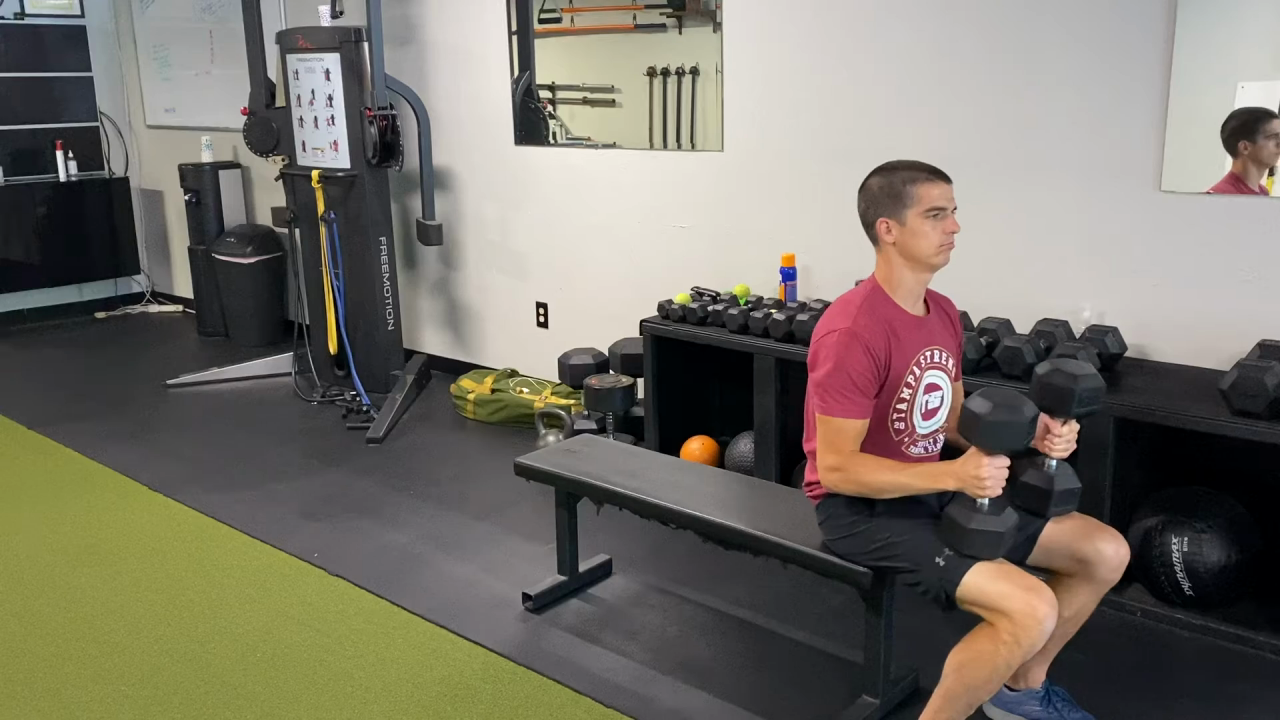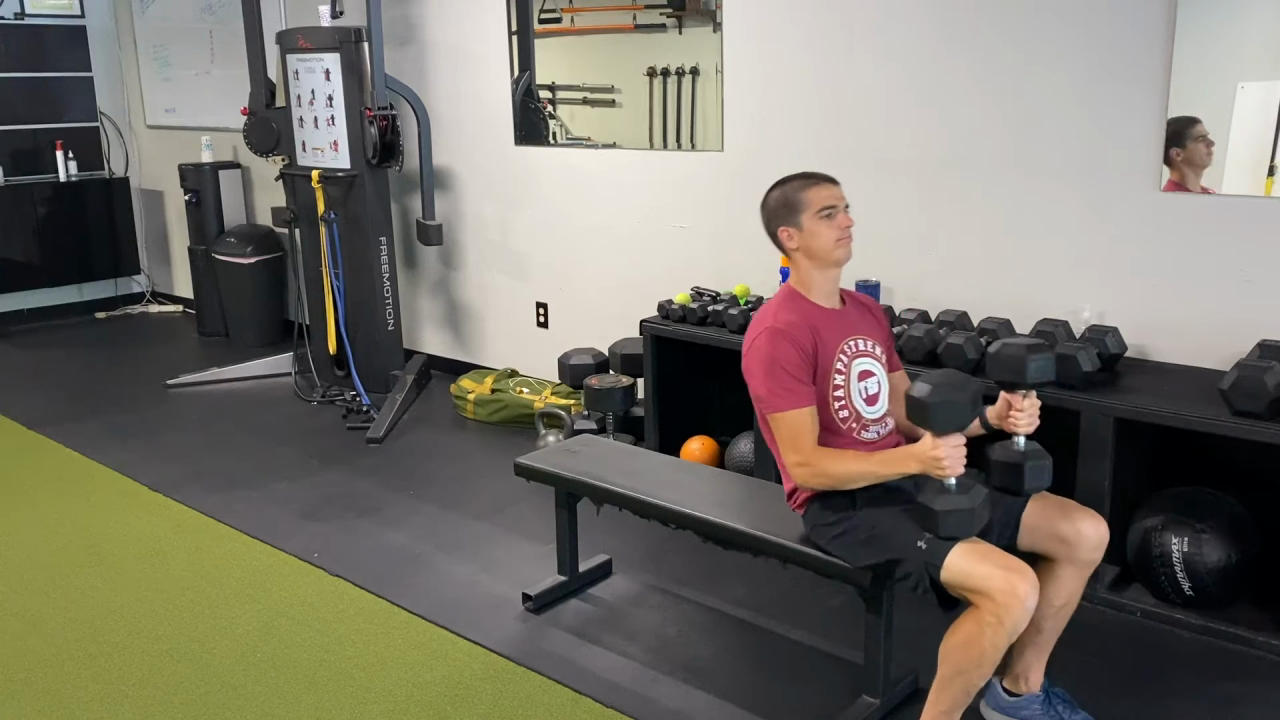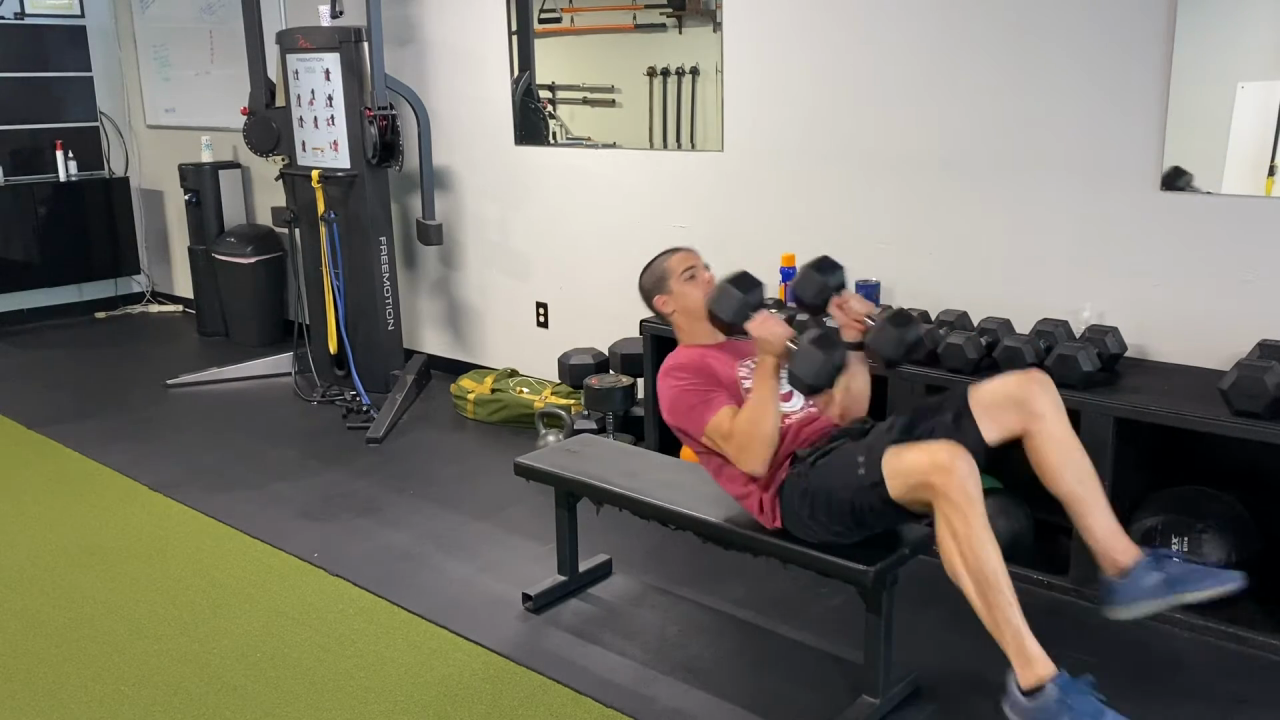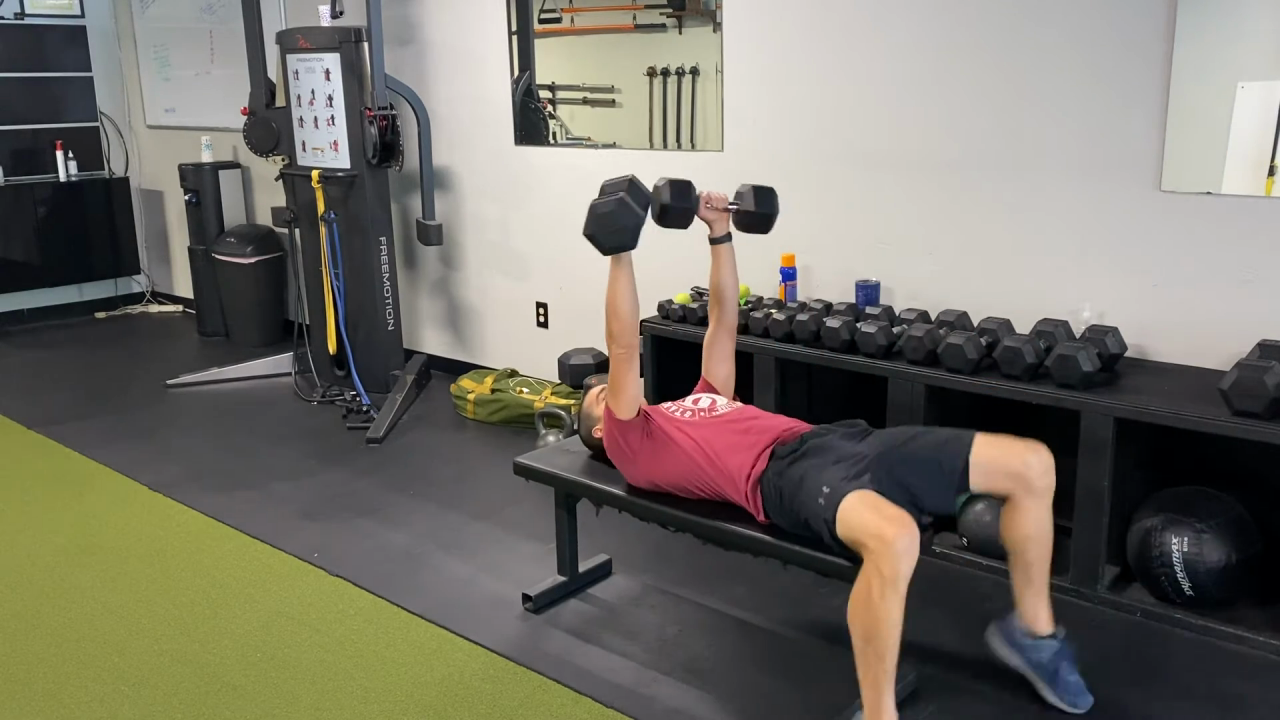
dt=0.7s
person 1, frame 1
left shoulder: (941, 313)
right shoulder: (852, 331)
left elbow: (955, 420)
right elbow: (837, 467)
left wrist: (1029, 434)
right wrist: (952, 475)
left hip: (932, 489)
right hip: (862, 506)
left knee: (1106, 553)
right knee: (1030, 611)
person 1, frame 2
left shoulder: (866, 311)
right shoulder: (778, 332)
left elbow: (907, 414)
right elbow: (804, 464)
left wrist: (989, 417)
right wrist: (913, 459)
left hip: (904, 478)
right hip: (842, 504)
left knee: (1085, 534)
right knee: (1012, 590)
person 1, frame 3
left shoulder: (749, 349)
right shoulder: (680, 375)
right elbow: (754, 457)
left wrist: (849, 340)
right wrist: (769, 361)
left hip: (849, 443)
right hip: (802, 481)
left knee: (1028, 390)
right knee: (947, 467)
left ankle: (1128, 569)
person 1, frame 4
left shoulder: (697, 403)
right shoulder: (631, 443)
left elbow: (723, 322)
right elbow: (623, 352)
left wrist: (720, 235)
right wrist: (621, 248)
left hip: (834, 440)
right hip: (783, 473)
left knee: (1033, 465)
right knee: (894, 537)
left ankle: (1030, 632)
